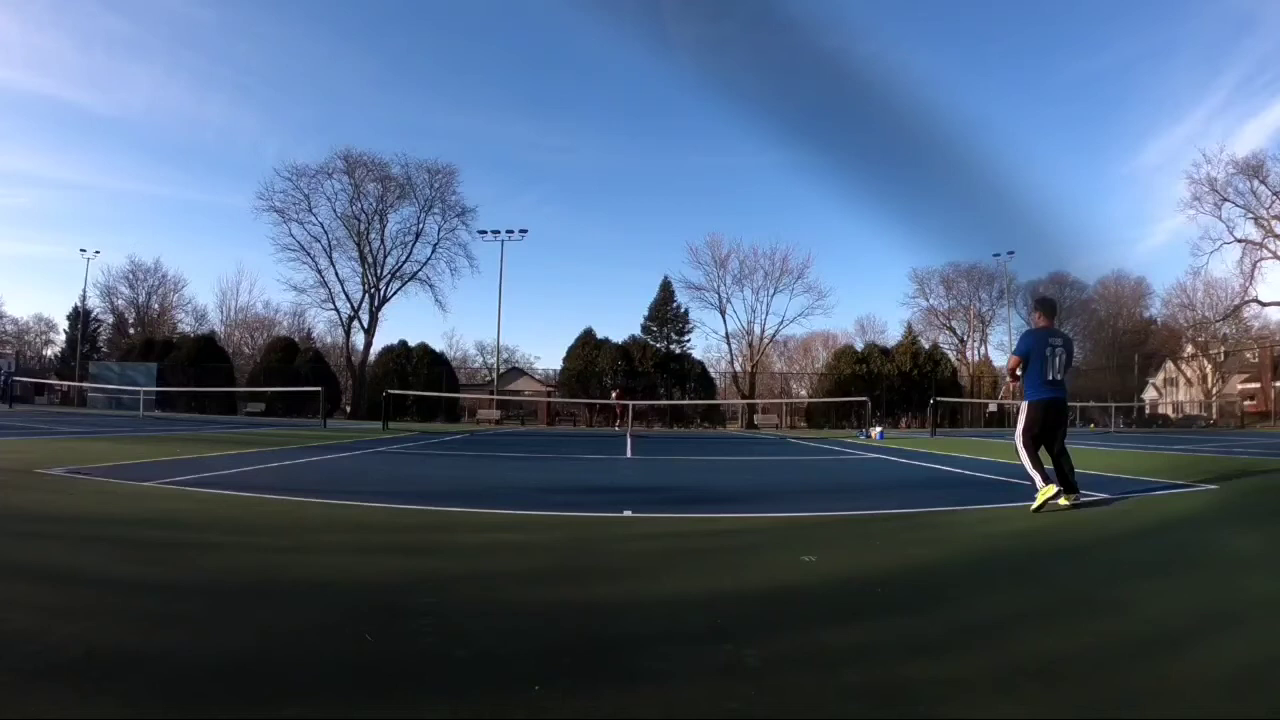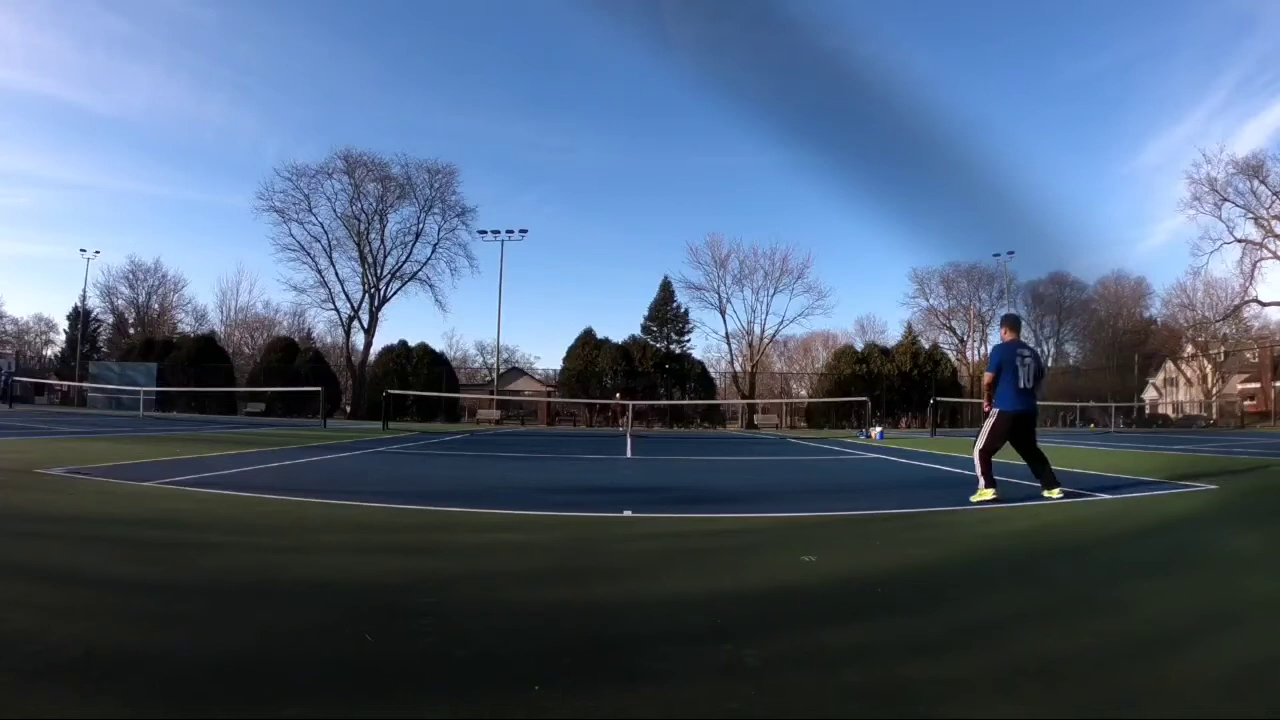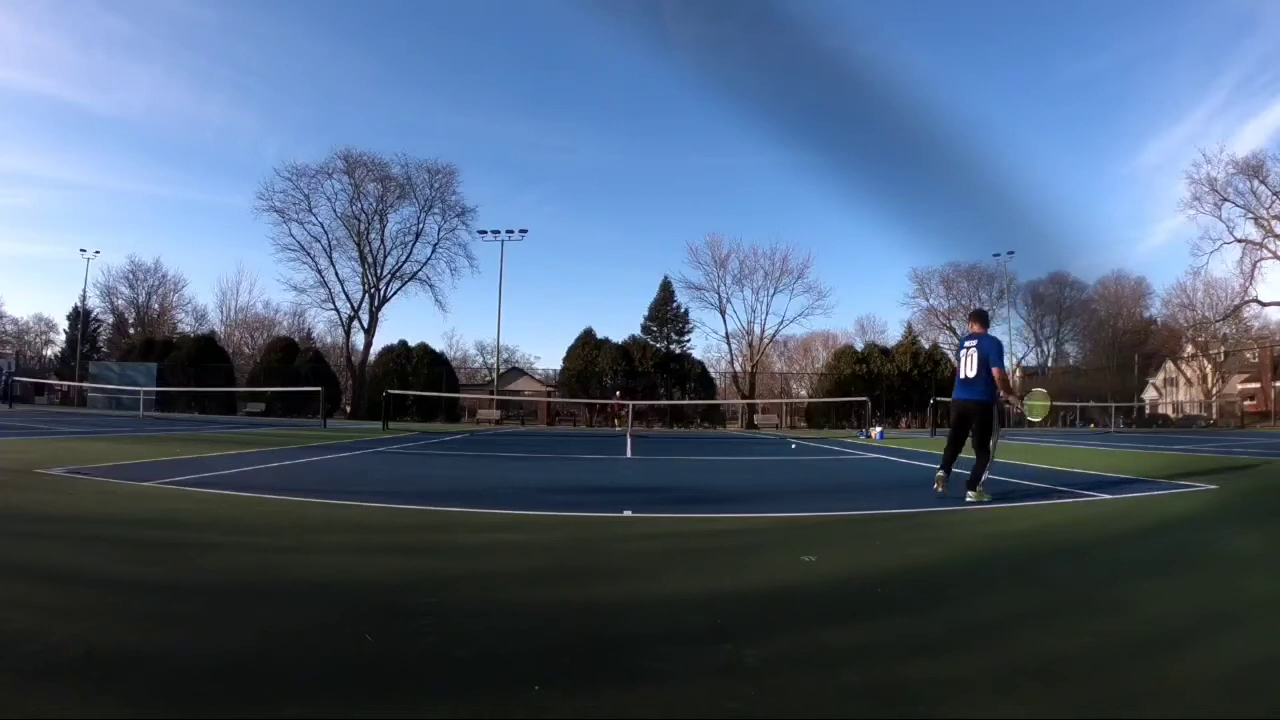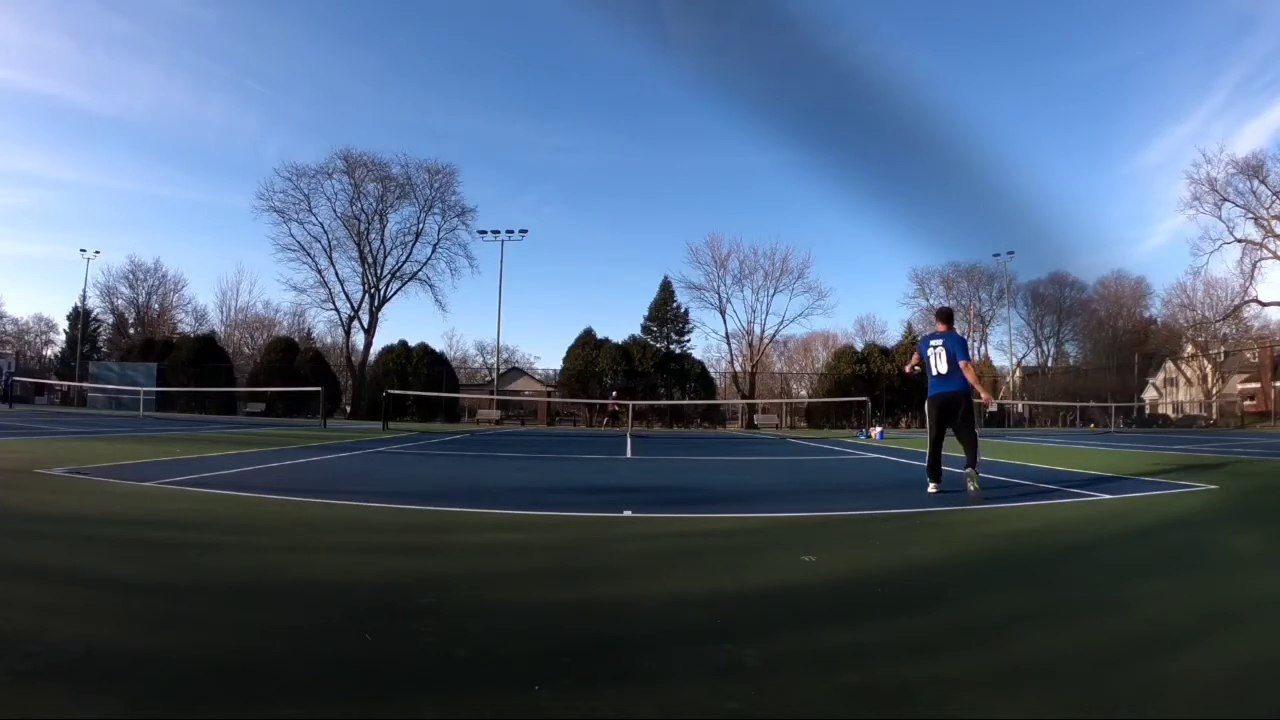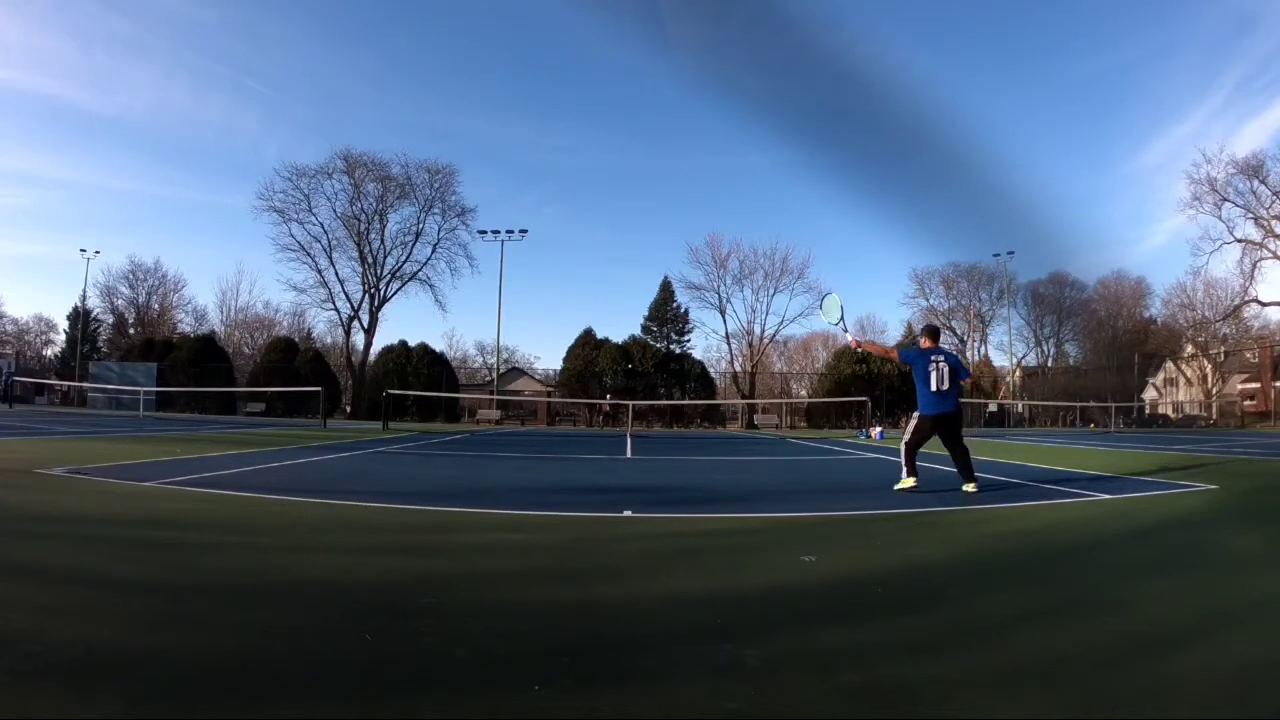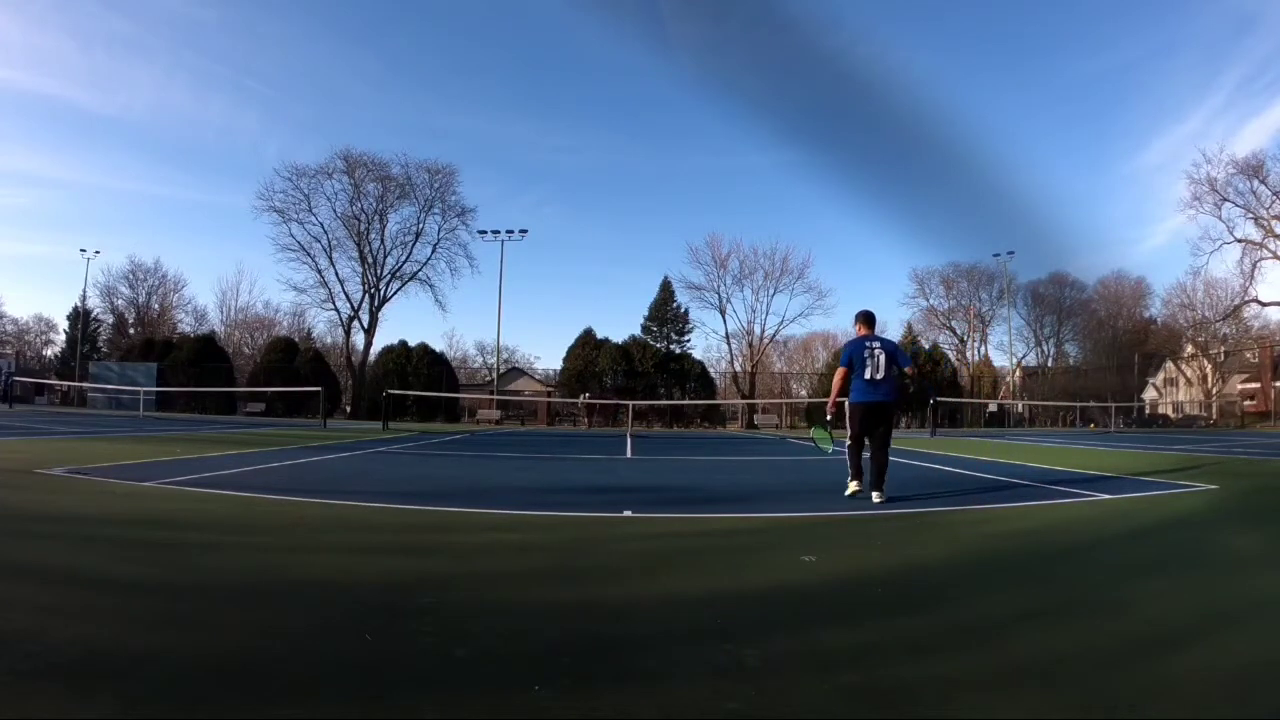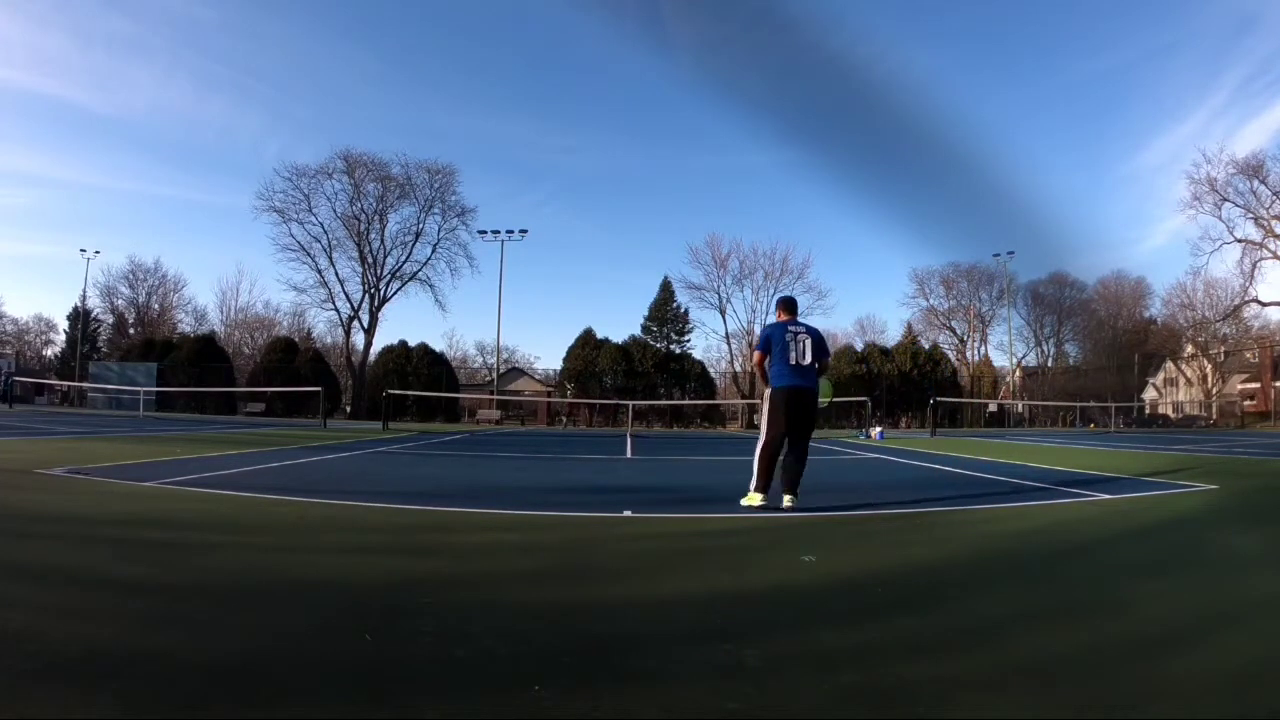
dt=0.5s
person 1, frame 1
left shoulder: (1031, 336)
right shoulder: (1066, 341)
left elbow: (1013, 365)
left wrist: (1013, 376)
left hip: (1036, 401)
right hip: (1059, 401)
left knee: (1025, 447)
right knee: (1058, 449)
left ankle: (1046, 485)
right ankle: (1070, 493)
person 1, frame 2
left shoulder: (1000, 350)
right shoulder: (1033, 354)
left elbow: (988, 381)
right elbow: (1037, 382)
left wrist: (988, 399)
left hip: (1005, 410)
right hip: (1028, 411)
left knee: (982, 450)
right knee: (1031, 451)
left ankle: (987, 488)
right ankle: (1053, 487)
person 1, frame 3
left shoulder: (963, 343)
right shoulder: (992, 342)
right elbow: (998, 374)
right wrist: (1010, 394)
left hip: (959, 400)
right hip: (982, 402)
left knee: (953, 443)
right knee: (984, 448)
left ankle: (942, 472)
right ankle: (974, 489)
person 1, frame 4
left shoulder: (925, 341)
right shoulder: (957, 339)
left elbow: (918, 356)
right elbow: (965, 367)
left wrist: (911, 366)
right wrist: (982, 390)
left hip: (935, 397)
right hip: (958, 395)
left knee: (935, 441)
right knee: (968, 437)
left ankle: (934, 482)
right ankle: (971, 470)
person 1, frame 5
left shoulder: (917, 355)
right shoulder: (952, 358)
left elbow: (888, 353)
right elbow: (968, 382)
left wrist: (860, 345)
left hip: (928, 414)
right hip: (952, 413)
left knee: (909, 445)
right knee: (958, 448)
left ankle: (909, 478)
right ankle: (970, 481)
person 1, frame 6
left shoulder: (852, 345)
right shoulder: (891, 345)
left elbow: (841, 375)
right elbow: (910, 371)
left wrist: (832, 400)
left hip: (859, 402)
right hip: (885, 403)
left knee: (854, 444)
right knee: (880, 448)
left ankle: (855, 480)
right ankle: (877, 490)
person 1, frame 7
left shoulder: (771, 330)
right shoulder: (813, 333)
left elbow: (757, 361)
right elbow: (824, 366)
left wrist: (766, 382)
left hip: (782, 392)
right hip: (809, 394)
left knee: (769, 444)
right knee: (798, 448)
left ankle: (759, 493)
right ankle: (790, 494)
